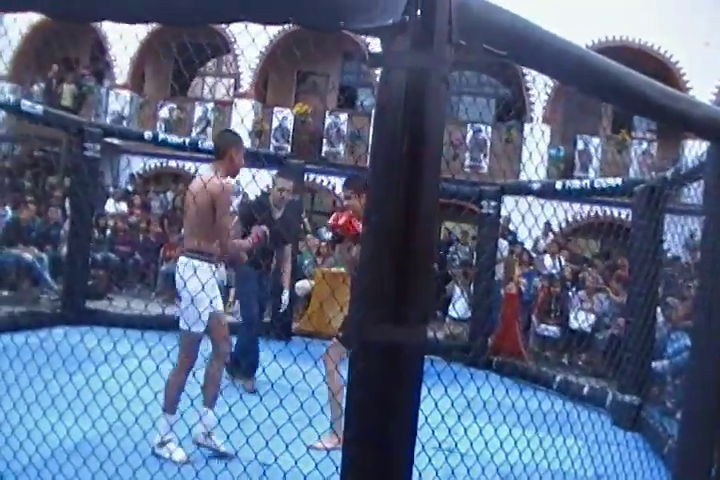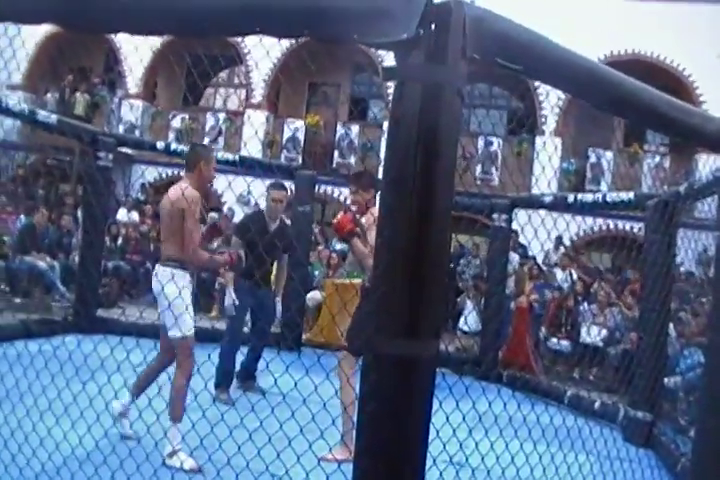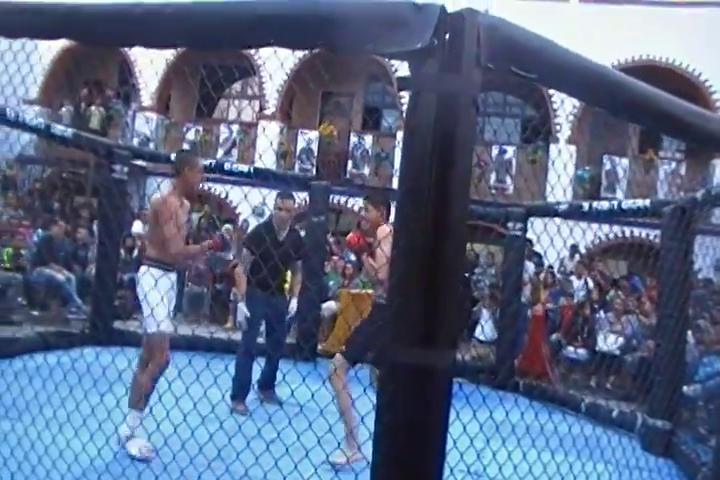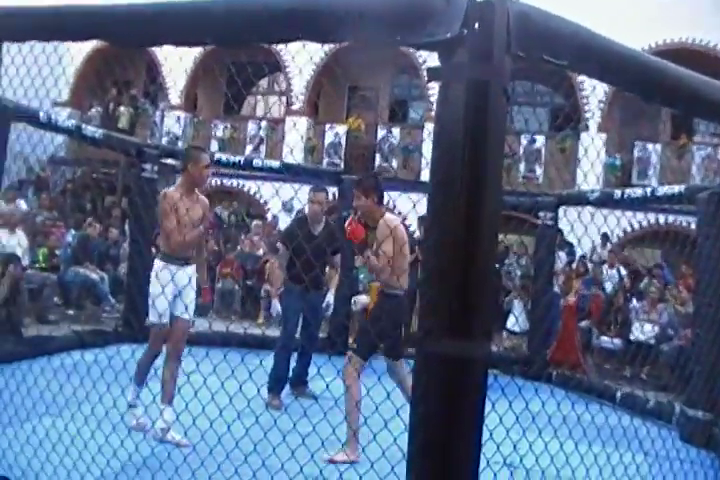
dt=0.3s
person 1, frame 1
left shoulder: (199, 182)
right shoulder: (220, 188)
right elbow: (228, 247)
right wrist: (254, 239)
left hip: (200, 267)
right hip: (198, 270)
left knee: (223, 347)
right knee: (187, 358)
left ankle: (206, 428)
right ankle: (163, 436)
person 1, frame 2
left shoulder: (174, 193)
right shoulder: (191, 197)
right elbow: (193, 255)
left wrist: (204, 231)
right wrist: (222, 260)
left hip: (169, 274)
right hip: (175, 277)
left knee: (167, 355)
right knee: (185, 363)
left ankle: (122, 407)
right ankle: (174, 448)
person 1, frame 3
left shoulder: (183, 204)
right shoulder: (164, 202)
right elbow: (174, 252)
right wrist: (207, 247)
left hip: (168, 278)
right hip: (154, 277)
left knee: (149, 357)
right knee: (159, 358)
left ankle: (130, 427)
right ankle: (132, 432)
person 1, frame 4
left shoulder: (203, 203)
right shoulder: (169, 197)
right elbow: (175, 243)
left wrist: (204, 282)
right wrist: (205, 228)
left hip: (189, 273)
right hip: (166, 270)
left knee: (176, 351)
right knee: (156, 346)
left ankle: (164, 424)
right ankle: (134, 399)
person 2, frame 1
right shoulder: (356, 224)
right elbow: (351, 266)
left wrist: (353, 241)
right wrist: (340, 241)
left knee: (332, 356)
left ankle: (336, 433)
person 2, frame 2
left shoulder: (374, 218)
right shoulder: (367, 219)
left elbow: (370, 262)
left wrist: (351, 236)
right wrist: (348, 237)
left hip: (374, 297)
left knee: (346, 366)
left ankle: (347, 446)
person 2, frame 3
left shoulder: (384, 235)
right shoulder: (386, 236)
left elbow: (377, 276)
left wrist: (363, 254)
right wrist: (367, 254)
left hip: (383, 312)
right hip: (391, 312)
left knee: (338, 368)
left ankle: (351, 447)
person 2, frame 4
left shoulder: (387, 225)
right shoulder: (388, 223)
left elbow: (383, 272)
left wrist: (363, 246)
right wrist: (367, 245)
left hip: (390, 301)
right hip: (395, 301)
left knee: (351, 369)
right knee: (395, 367)
left ankle: (352, 448)
person 3, frame 1
left shoulder: (288, 220)
right shoulder: (253, 207)
left elbow: (286, 257)
left wrist: (286, 290)
left hip: (264, 272)
right hip: (245, 268)
left knee: (254, 321)
right knee: (250, 318)
left ankle: (235, 364)
right ankle: (246, 372)
person 3, frame 2
left shoulder: (285, 231)
right shoulder: (250, 221)
left elbow: (282, 266)
left wrist: (278, 297)
left hip: (264, 287)
right hip: (243, 283)
left knee: (262, 335)
right knee: (233, 334)
left ankle: (246, 377)
right ankle: (222, 386)
person 3, frame 3
left shoulder: (296, 239)
right shoulder: (259, 233)
left elbow: (296, 271)
right elbow: (242, 268)
left wrist: (294, 298)
right wrist: (240, 301)
left hip: (279, 297)
right hip: (256, 294)
left knee: (277, 344)
right knee: (248, 345)
left ankle: (266, 388)
right ankle: (238, 397)
person 3, frame 4
left shoulder: (332, 233)
right shoulder: (294, 228)
left elbow: (335, 267)
right elbow: (280, 265)
left wrist: (331, 292)
right wrist: (274, 296)
left hip: (316, 292)
right hip: (293, 289)
left knee: (310, 340)
right knee: (287, 338)
left ankle: (299, 383)
right ankle: (274, 390)
